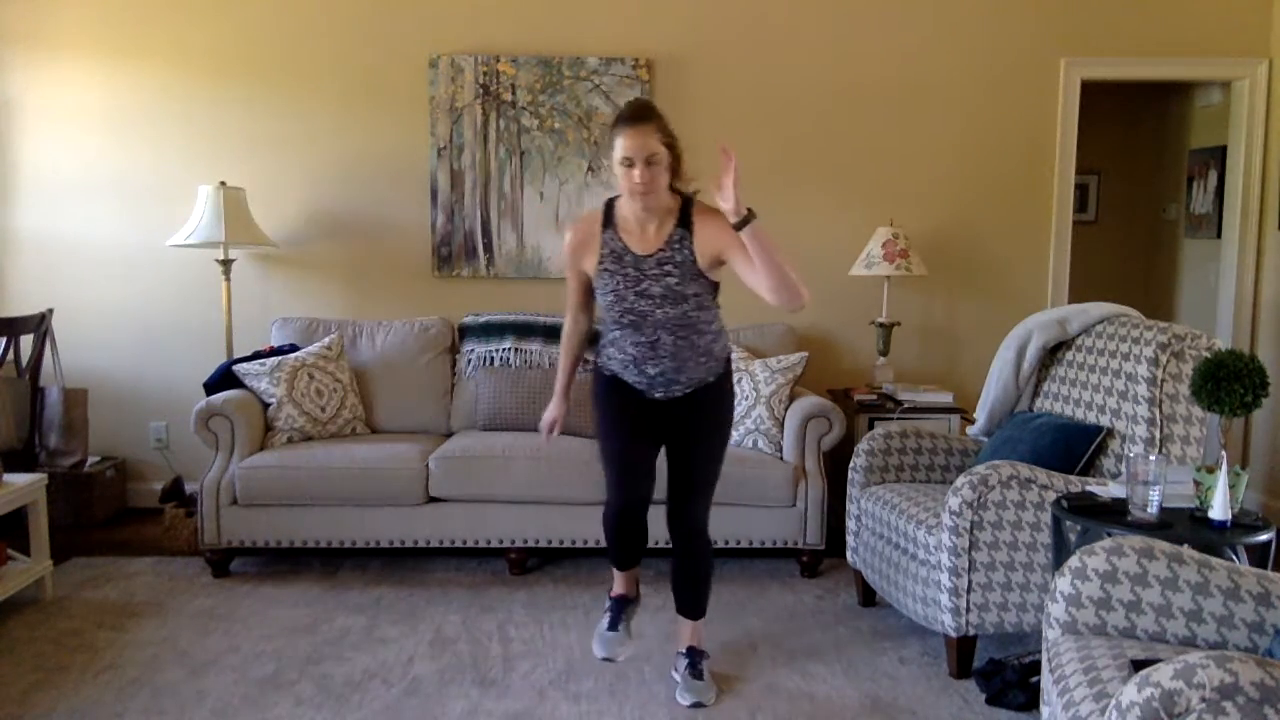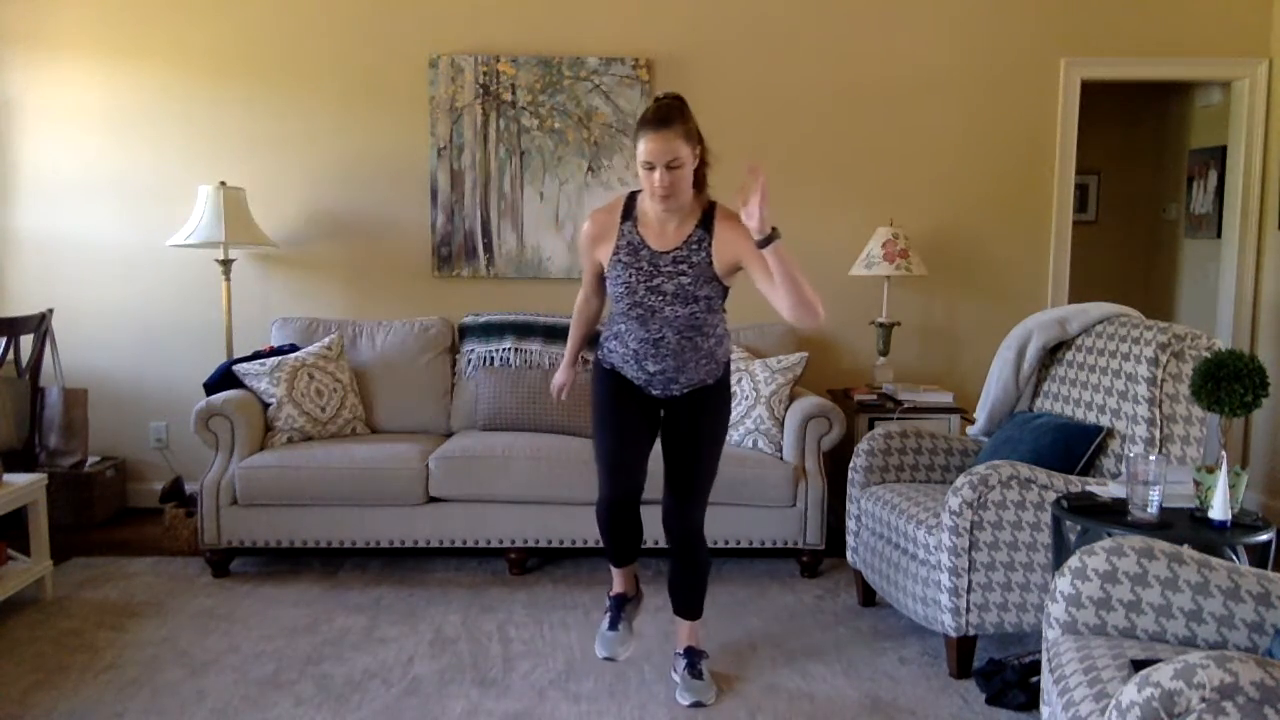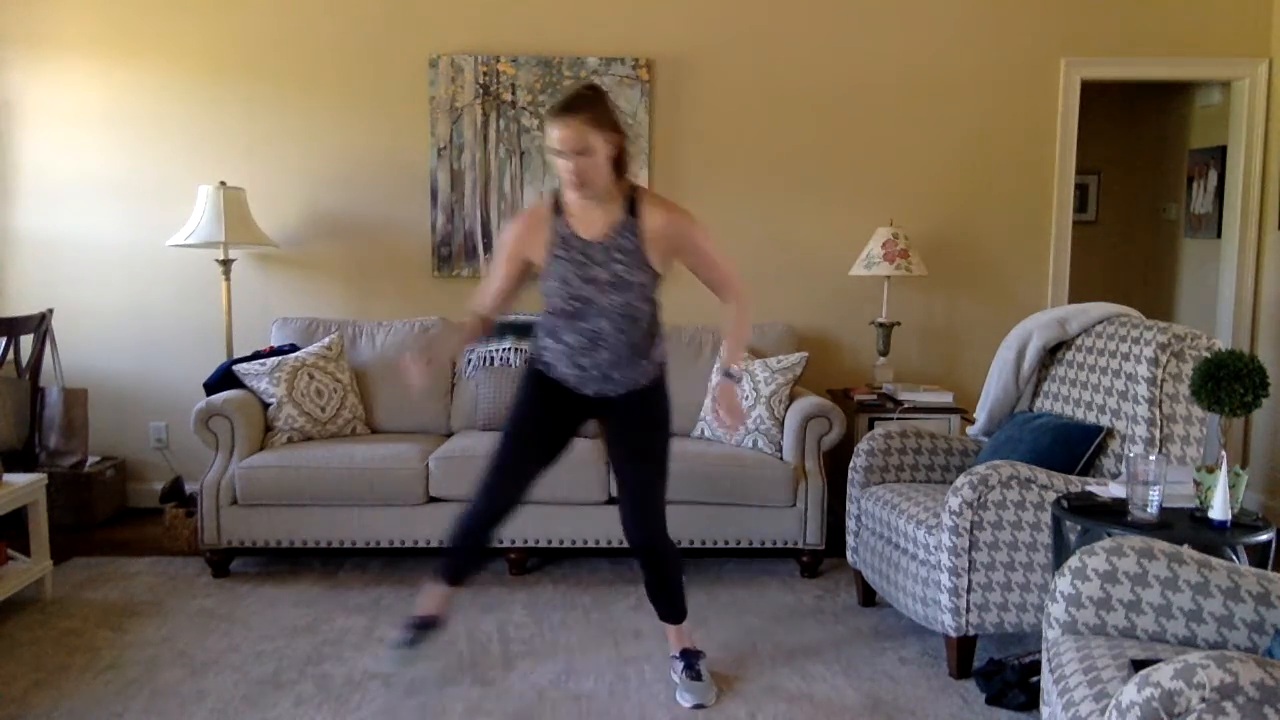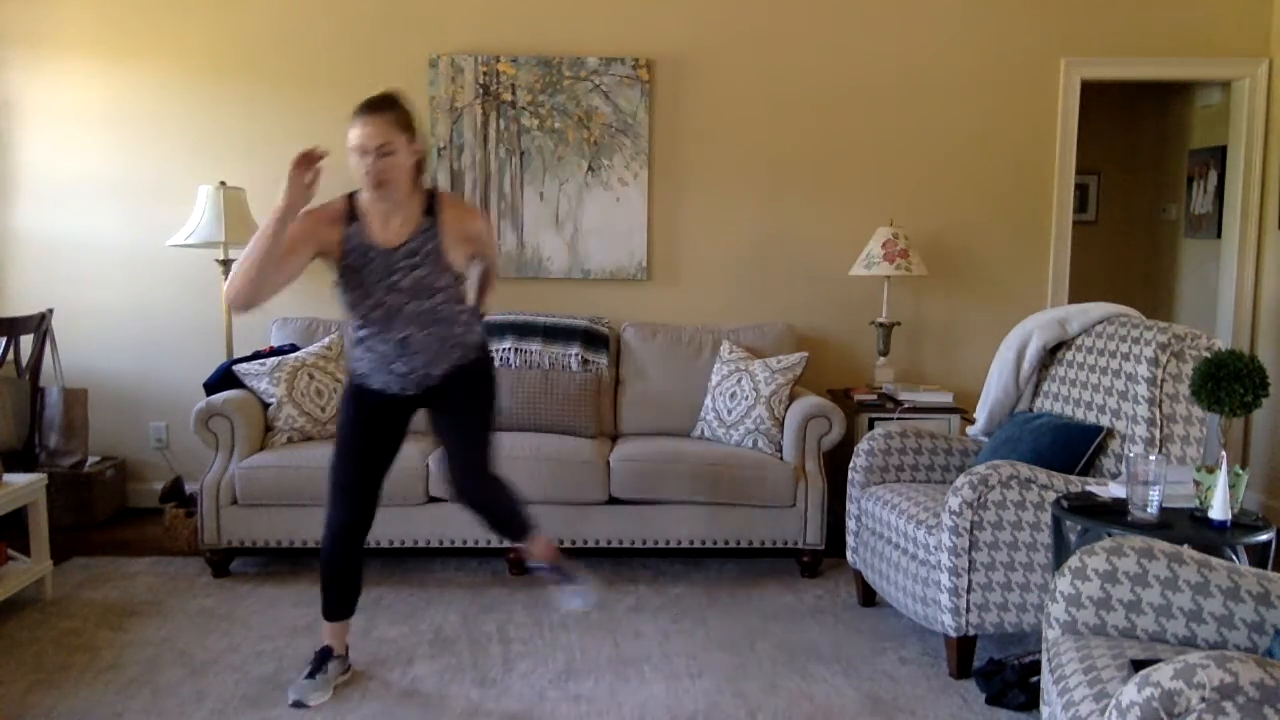
dt=0.4s
person 1, frame 1
left shoulder: (710, 228)
right shoulder: (583, 236)
left elbow: (791, 300)
right elbow: (578, 314)
left wrist: (742, 218)
right wrist: (560, 391)
left hip: (701, 387)
right hip: (623, 382)
left knee: (688, 517)
right knee: (626, 497)
left ankle: (690, 649)
right ankle: (623, 591)
person 1, frame 2
left shoulder: (730, 231)
right shoulder: (602, 225)
left elbow: (808, 318)
left wrist: (764, 236)
right wrist: (569, 359)
left hip: (700, 388)
right hip: (621, 377)
left knee: (684, 519)
right knee: (618, 492)
left ankle: (689, 649)
right ankle: (624, 591)
person 1, frame 3
left shoulder: (662, 221)
right shoulder: (533, 226)
left elbow: (731, 293)
right elbow: (488, 309)
left wrist: (729, 375)
left hip: (635, 388)
right hip: (555, 381)
left knee: (644, 525)
right knee: (495, 496)
left ankle: (683, 648)
right ankle: (431, 607)
person 1, frame 4
left shoulder: (460, 221)
right shoulder: (326, 223)
left elbow: (490, 266)
right elbow: (238, 297)
right wrist: (287, 206)
left hip: (457, 371)
right hip: (375, 384)
left knee: (470, 480)
right knee: (344, 524)
left ankle: (543, 552)
right ankle: (332, 651)
